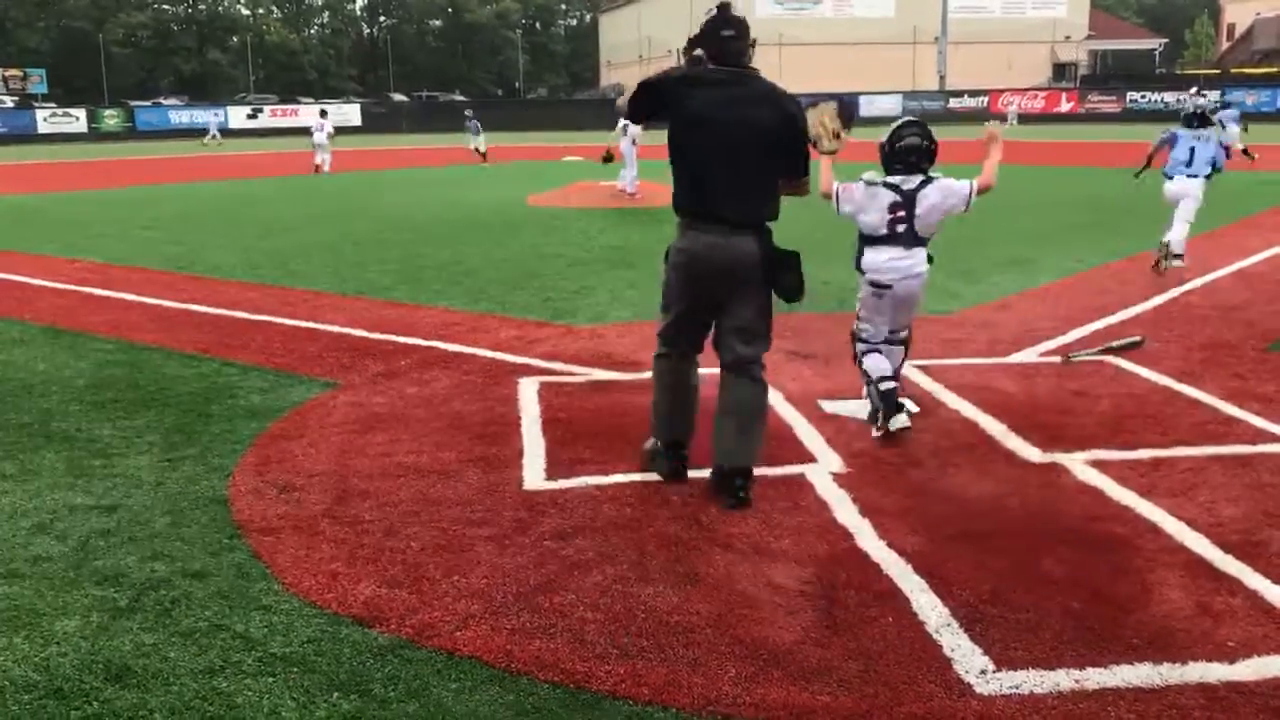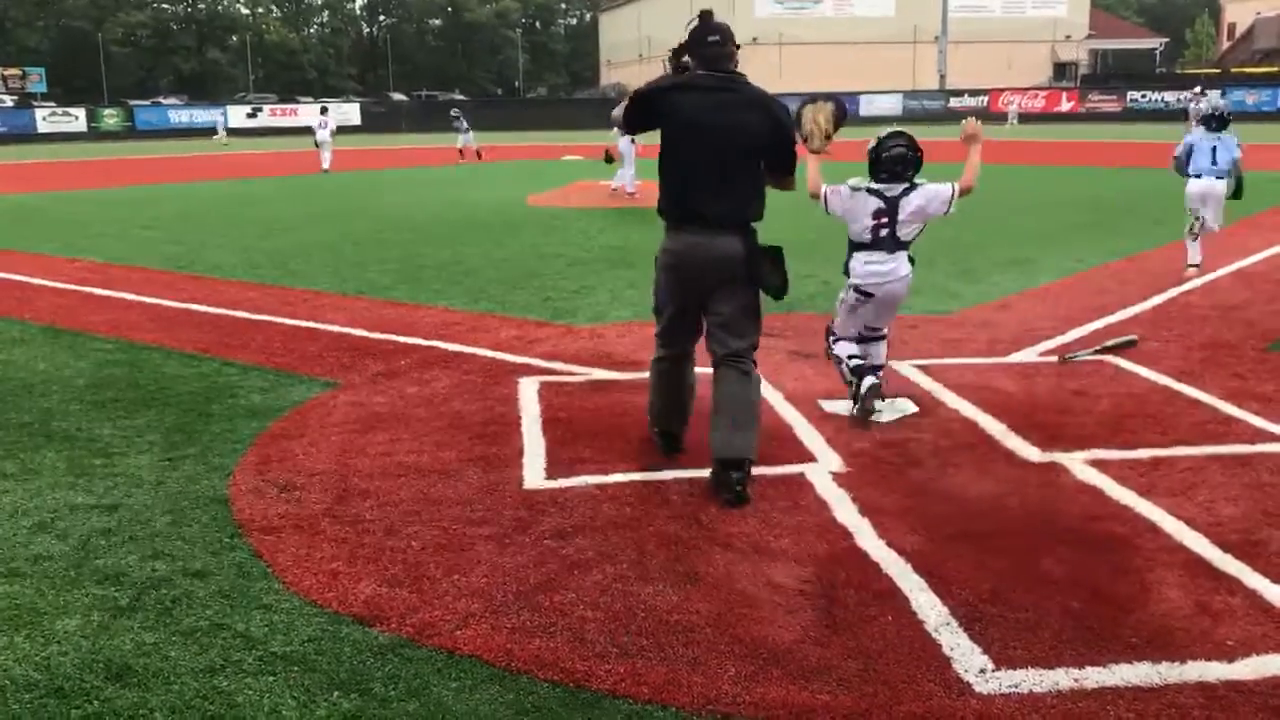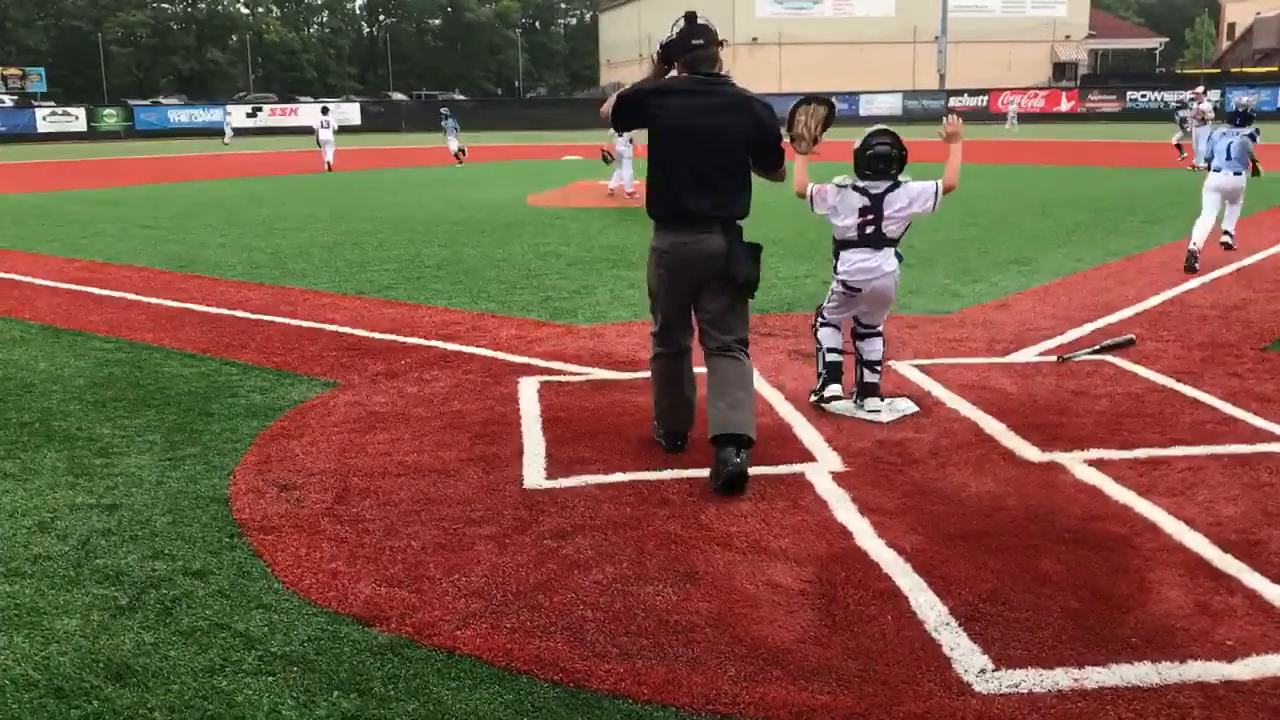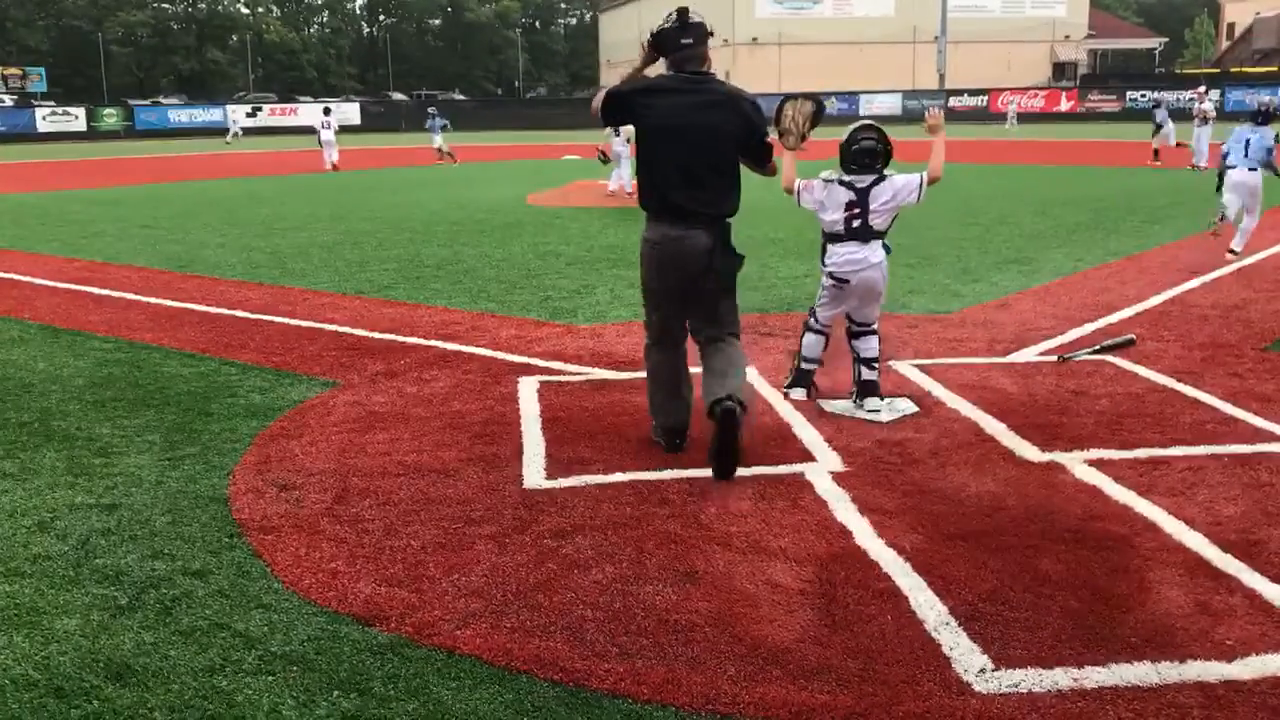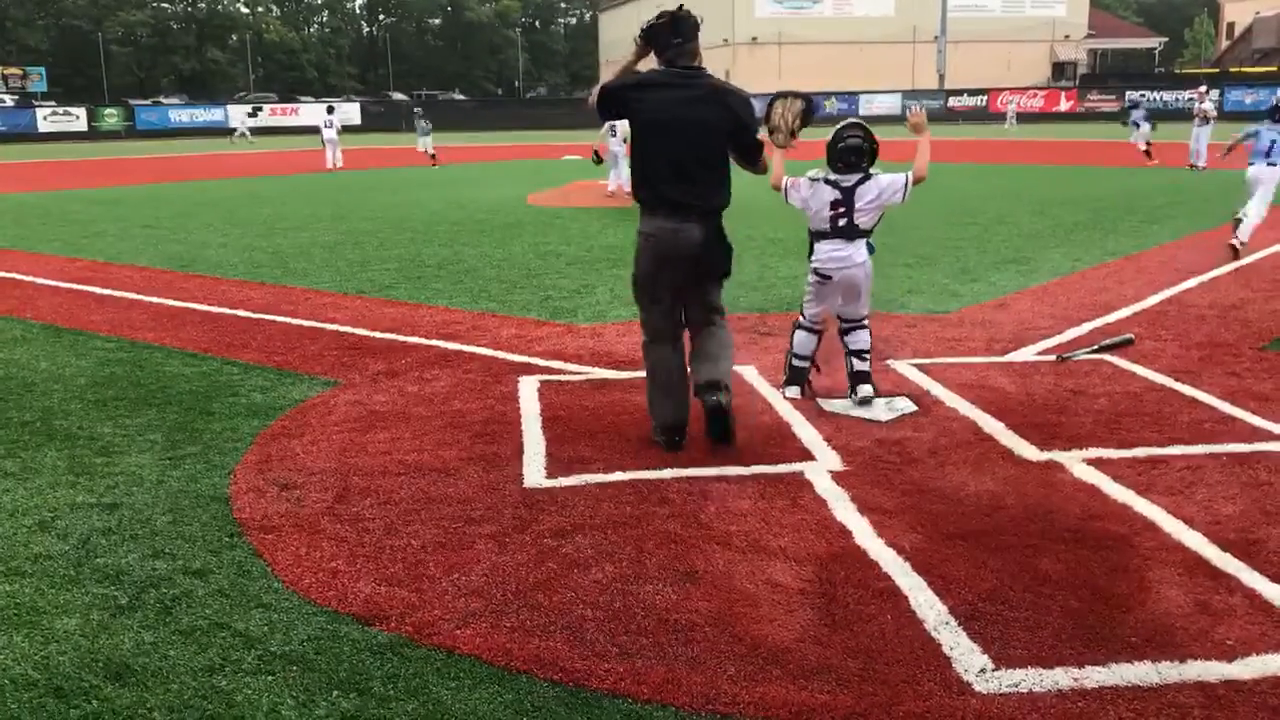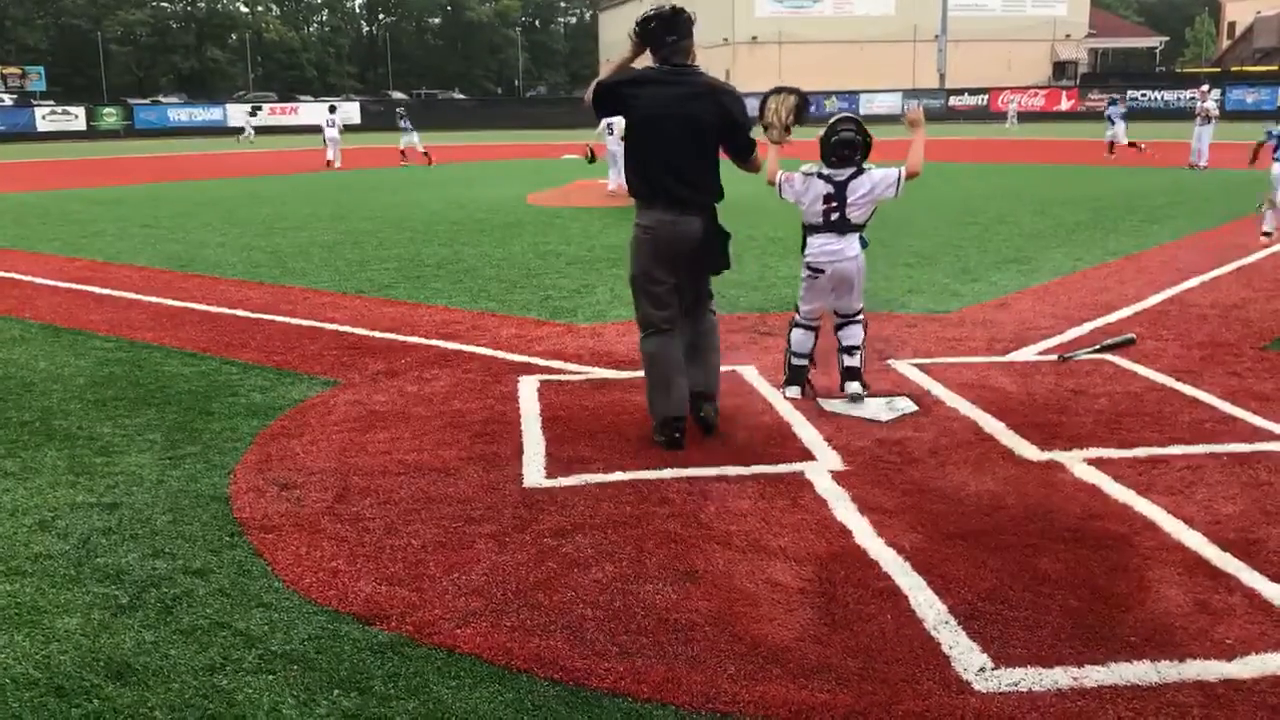
dt=0.1s
person 1, frame 1
left shoulder: (679, 86)
right shoulder: (783, 105)
left elbow: (628, 107)
right elbow: (798, 184)
left wrist: (678, 70)
left hip: (697, 241)
right hip: (753, 245)
left knee: (676, 348)
right knee: (745, 361)
left ankle: (671, 448)
right ankle: (735, 473)
person 1, frame 2
left shoulder: (669, 94)
right shoulder: (770, 108)
left elbow: (621, 120)
right elbow: (785, 180)
left hip: (683, 242)
right hip: (738, 245)
left knee: (673, 347)
right knee: (736, 356)
left ankle: (669, 433)
right ankle: (733, 466)
person 1, frame 3
left shoulder: (656, 97)
right shoulder: (753, 106)
left elbow: (608, 112)
right elbow: (776, 172)
left wrist: (653, 74)
left hip: (672, 241)
right hip: (725, 242)
left knee: (670, 342)
right knee: (729, 346)
left ankle: (672, 430)
right ankle: (732, 446)
person 1, frame 4
left shoulder: (645, 95)
right shoulder: (739, 104)
left elbow: (599, 107)
right elbow: (767, 167)
left wrist: (641, 65)
left hip: (663, 234)
right hip: (713, 238)
left knee: (664, 336)
right knee: (720, 333)
left ankle: (671, 428)
right ankle: (727, 402)
person 1, frame 5
left shoulder: (638, 90)
right shoulder: (728, 97)
left elbow: (596, 100)
right elbow: (759, 165)
left wrist: (634, 58)
left hip: (658, 227)
right hip: (705, 228)
left knee: (662, 329)
right knee: (709, 318)
left ankle: (671, 424)
right ankle: (715, 391)
person 1, frame 6
left shoulder: (634, 87)
right shoulder: (721, 95)
left elbow: (592, 97)
right elbow: (751, 163)
left wrist: (630, 54)
left hip: (654, 222)
right hip: (701, 222)
left knee: (659, 325)
right knee: (699, 313)
left ankle: (671, 420)
right ankle: (703, 401)
person 2, frame 1
left shoulder: (869, 189)
right shoulder: (937, 190)
left elbow: (827, 190)
right elbow: (985, 184)
left wrist: (826, 155)
right wrist: (994, 146)
left hip: (878, 275)
right hip: (915, 274)
left knee: (870, 342)
right knee: (897, 334)
left ankle: (891, 410)
right ankle: (886, 400)
person 2, frame 2
left shoulder: (856, 194)
right shoulder: (921, 195)
left elbow: (814, 190)
right elbow: (966, 185)
left wrist: (814, 153)
right wrist: (974, 145)
left hip: (863, 278)
right hip: (899, 277)
left knee: (841, 336)
right knee: (875, 331)
left ankle: (863, 382)
right ankle: (869, 385)
person 2, frame 3
left shoulder: (841, 192)
right shoulder: (906, 193)
left elbow: (801, 189)
right elbow: (950, 183)
left wrist: (802, 153)
right wrist: (955, 143)
left hip: (851, 274)
right hip: (886, 273)
left knee: (828, 320)
right knee: (871, 328)
left ankle: (831, 382)
right ankle: (869, 393)
person 2, frame 4
left shoulder: (828, 186)
right shoulder: (892, 186)
left elbow: (788, 185)
right elbow: (934, 175)
left wrist: (789, 149)
right wrist: (937, 135)
left hip: (839, 267)
right hip: (874, 266)
left knee: (819, 322)
right knee: (865, 326)
left ankle: (801, 383)
right ankle: (870, 392)
person 2, frame 5
left shoulder: (814, 185)
right shoulder: (877, 185)
left elbow: (777, 182)
right elbow: (919, 174)
left wrist: (779, 146)
right wrist: (922, 134)
left hip: (825, 264)
right hip: (858, 264)
left knee: (810, 321)
right knee: (856, 322)
left ankle: (795, 382)
right ankle: (862, 382)
person 2, frame 6
left shoulder: (808, 179)
right shoulder: (870, 179)
left elbow: (771, 176)
right elbow: (913, 169)
left wrist: (774, 142)
right wrist: (918, 130)
left hip: (818, 258)
right hip: (851, 258)
left knee: (806, 318)
right knee: (851, 316)
left ankle: (794, 381)
right ankle: (852, 379)
